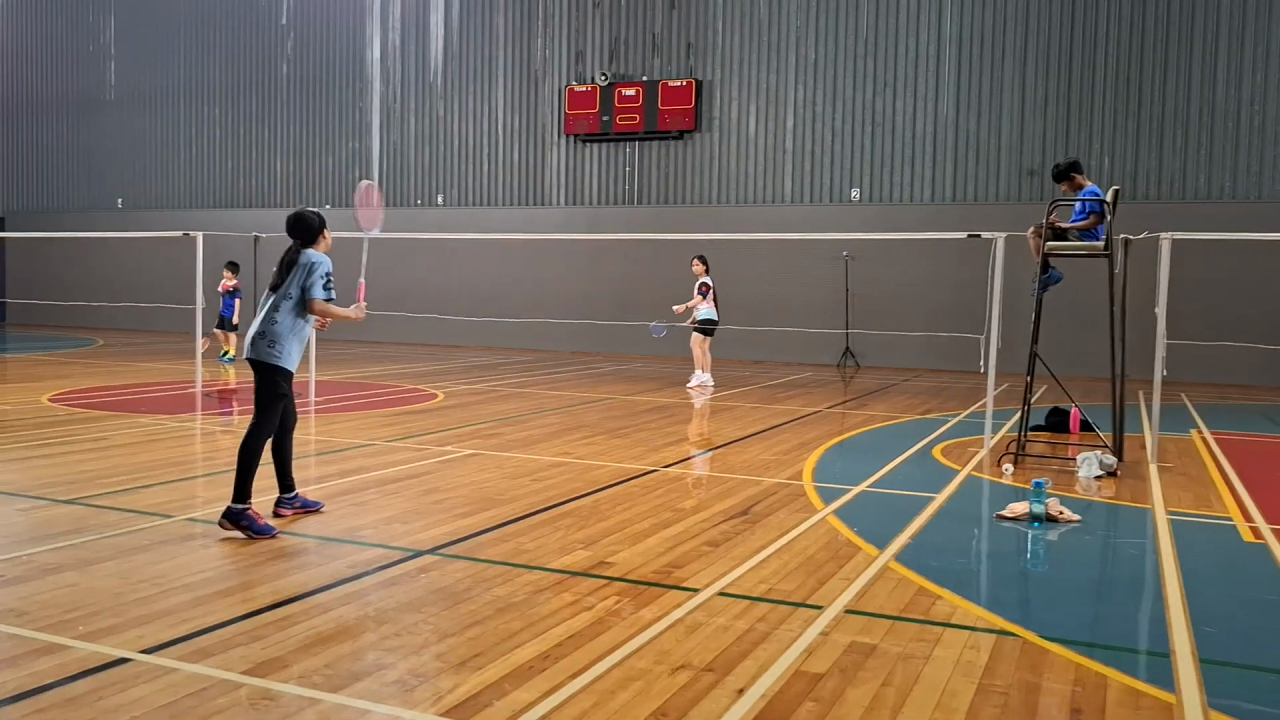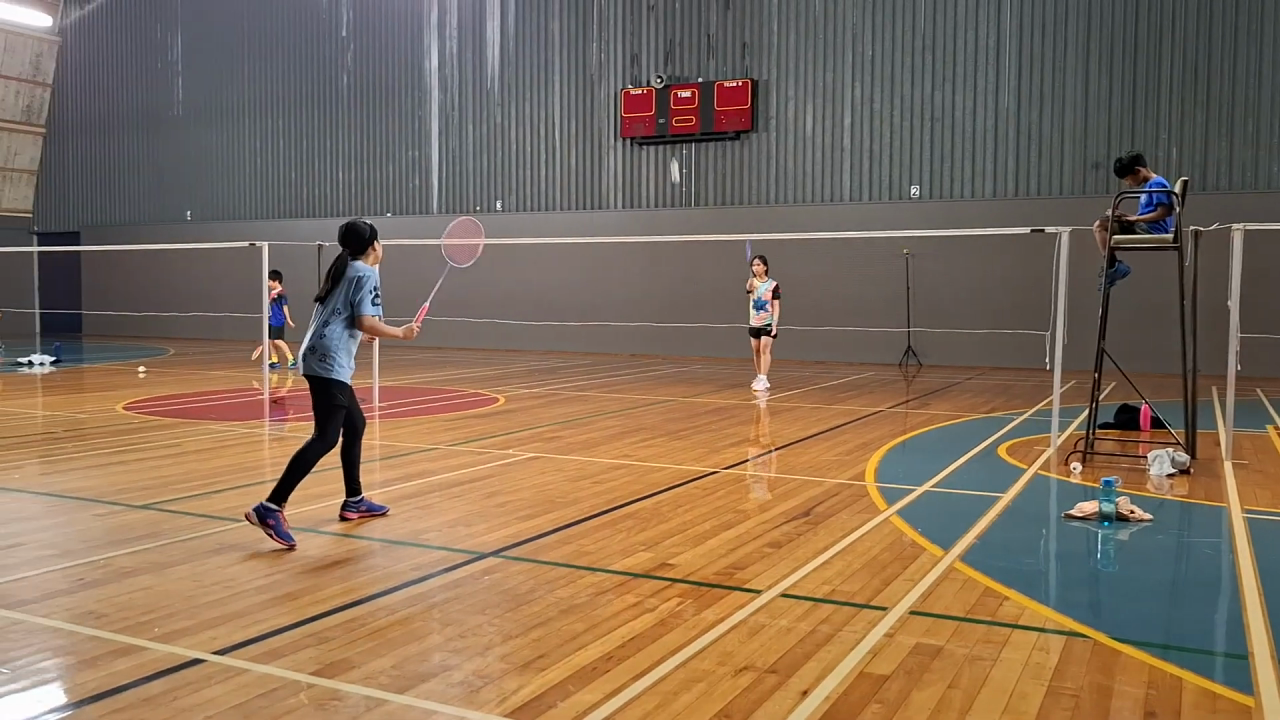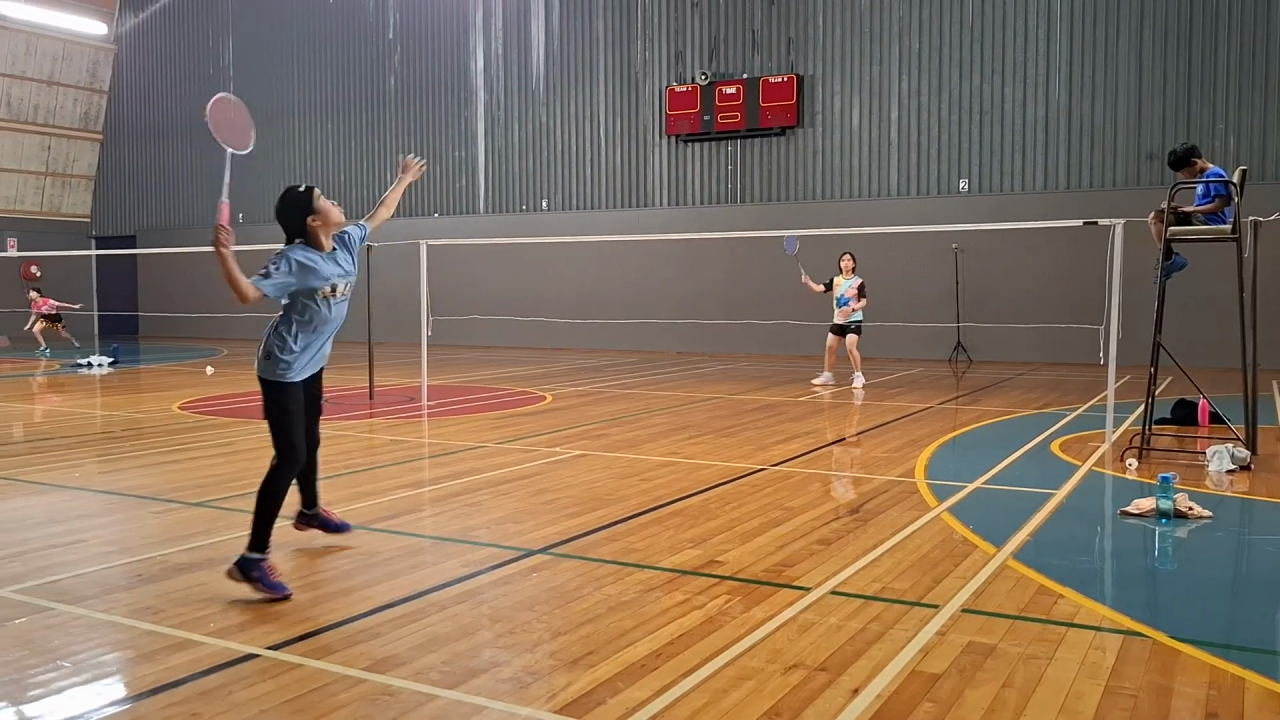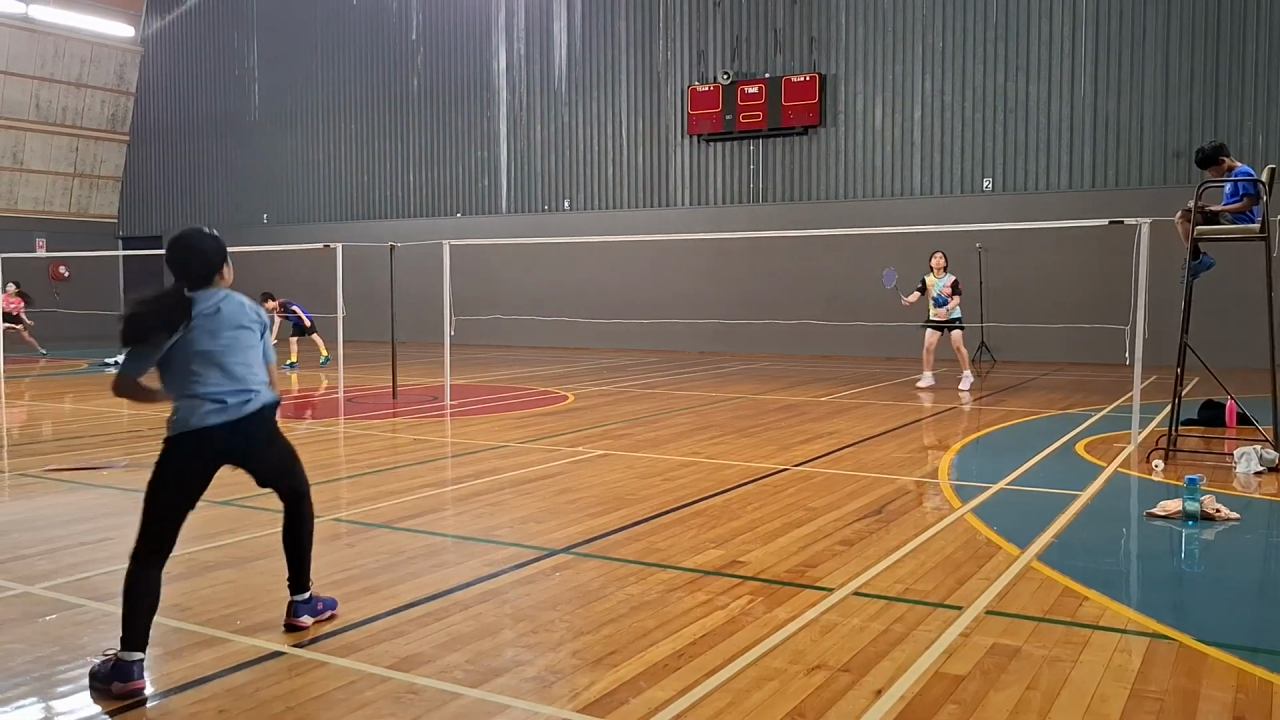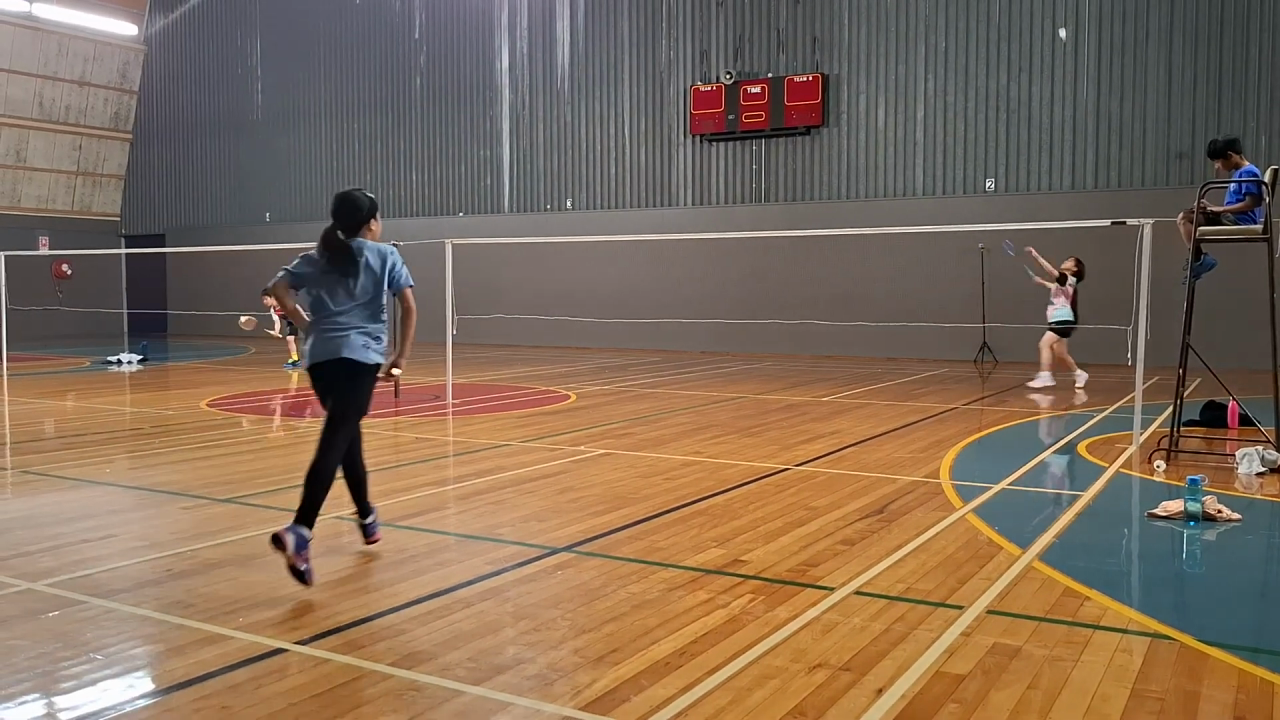
dt=0.7s
person 1, frame 1
left shoulder: (292, 260)
right shoulder: (319, 260)
right elbow: (317, 305)
left wrist: (308, 322)
right wrist: (351, 313)
left hip: (265, 346)
right hip: (275, 350)
left knee: (285, 422)
right knee: (264, 425)
left ankle: (288, 497)
right ankle: (239, 508)
person 1, frame 2
left shoulder: (343, 272)
right shoulder: (366, 273)
right elbow: (366, 322)
left wrist: (358, 336)
right wrist: (400, 332)
left hip: (325, 360)
right hip: (330, 362)
left knee: (355, 425)
right knee: (326, 438)
left ankle: (354, 501)
right ankle: (270, 507)
person 1, frame 3
left shoulder: (348, 242)
right shoulder: (294, 260)
left elbow: (380, 212)
right elbow: (247, 294)
left wrist: (404, 180)
right wrist: (226, 253)
left hip: (310, 364)
right hip: (283, 368)
left knee: (307, 444)
right knee: (292, 453)
left ankle: (310, 510)
right ankle: (252, 560)
person 1, frame 4
left shoulder: (161, 322)
right shoulder: (245, 309)
left elbow: (126, 384)
right elbow: (270, 372)
left hip: (190, 437)
right hip: (251, 424)
left knee: (150, 548)
right knee: (297, 498)
left ankle: (127, 664)
right ankle: (301, 601)
person 1, frame 5
left shoulder: (315, 258)
right shoulder: (386, 255)
left elbow: (277, 288)
right elbow: (408, 306)
left wrist: (304, 322)
right wrist: (402, 353)
left hip: (320, 358)
right hip: (360, 355)
left knee: (346, 437)
right knee: (332, 447)
left ankle: (367, 518)
right ankle: (297, 532)
